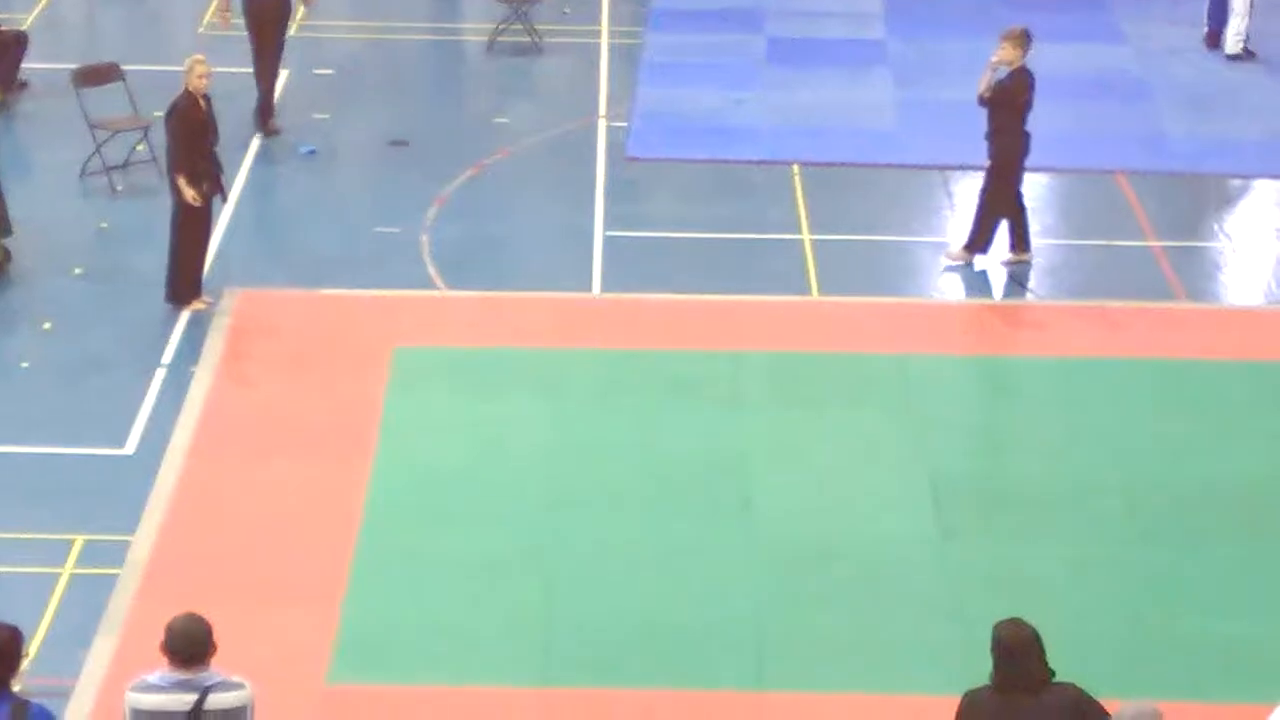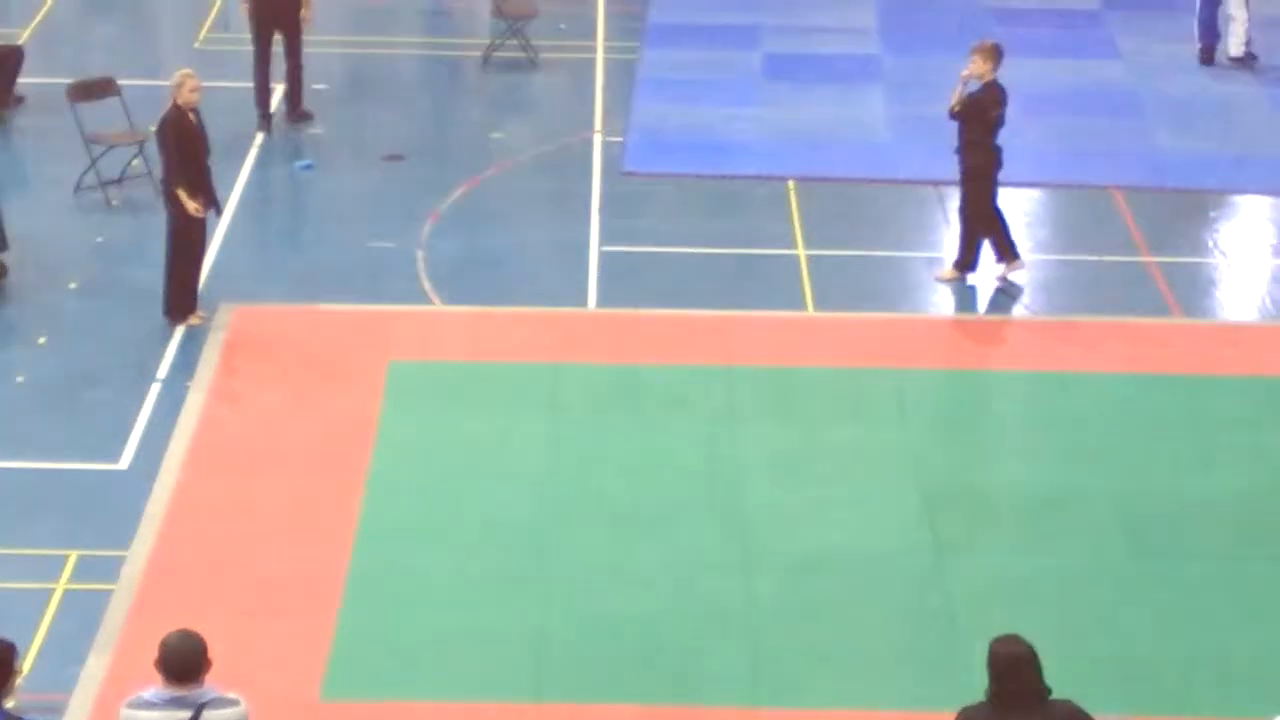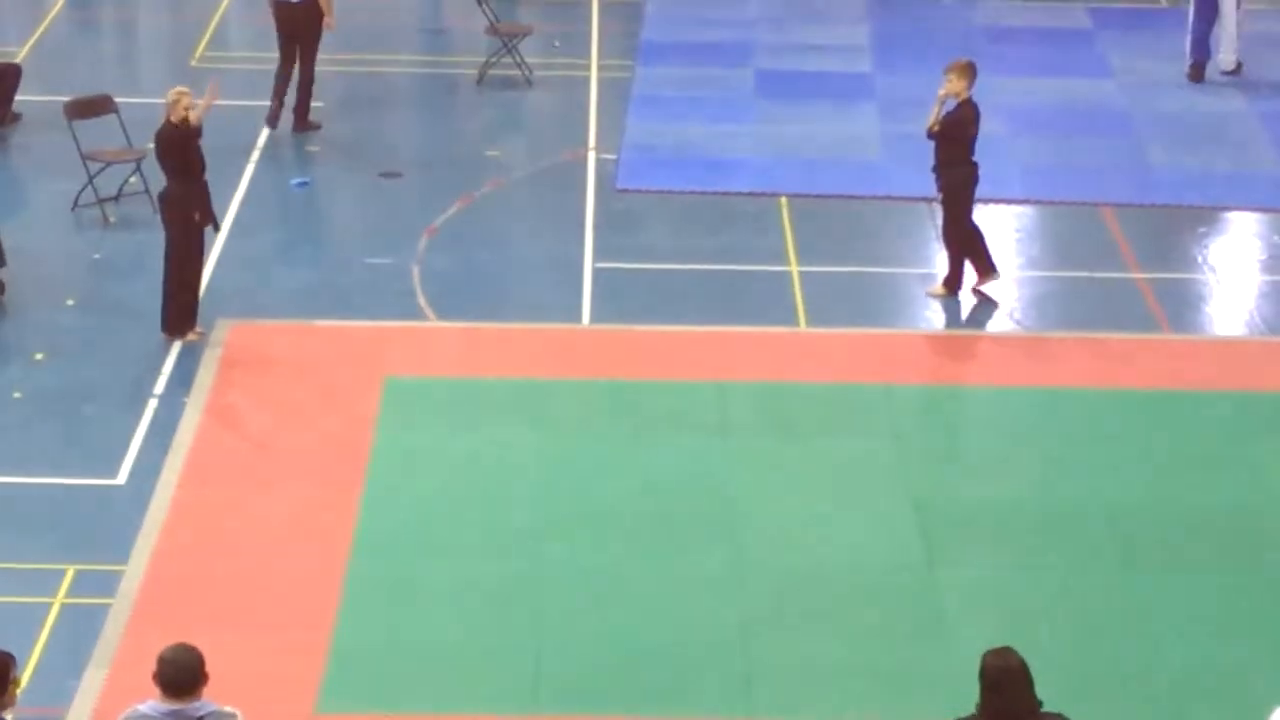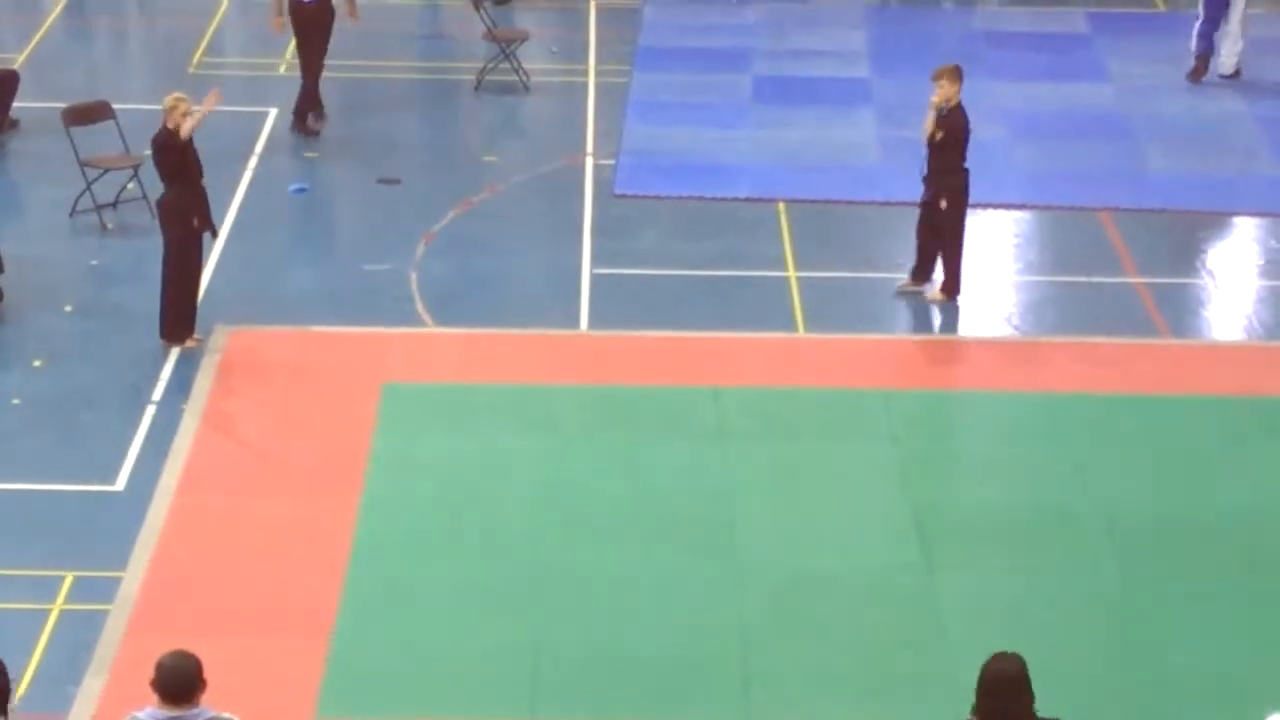
dt=0.4s
person 1, frame 1
left shoulder: (205, 101)
right shoulder: (179, 108)
right elbow: (174, 152)
left wrist: (213, 178)
right wrist: (183, 186)
left hip: (204, 177)
right hip: (188, 180)
left knee: (200, 236)
right knee: (186, 237)
left ankle: (193, 291)
right ankle: (181, 296)
person 1, frame 2
left shoulder: (194, 115)
right shoulder: (170, 123)
right elbow: (171, 167)
left wrist: (205, 194)
right wrist: (184, 199)
left hip: (199, 191)
right hip: (182, 194)
left knee: (194, 250)
right knee: (182, 252)
left ankle: (189, 306)
right ankle: (178, 311)
person 1, frame 3
left shoulder: (183, 133)
right shoulder: (166, 136)
right elbow: (187, 128)
right wrist: (204, 107)
left hip: (192, 204)
right hip: (178, 206)
left knee: (193, 266)
right knee: (179, 266)
left ankle: (187, 322)
right ankle: (176, 327)
person 1, frame 4
left shoulder: (181, 139)
right shoulder: (162, 141)
right elbow: (180, 139)
right wrist: (201, 114)
left hip: (190, 210)
right hip: (175, 213)
left knee: (191, 273)
right knee: (177, 273)
left ankle: (185, 329)
right ankle: (173, 333)
person 2, frame 1
left shoulder: (1014, 82)
right shoulder: (1023, 78)
left elbow: (983, 98)
right elbow: (997, 99)
left wrist: (990, 71)
right wrist: (994, 72)
left hip: (1007, 145)
right hip: (1012, 143)
left knee: (991, 197)
right knee: (1010, 197)
left ankle: (971, 249)
right ankle: (1021, 248)
person 2, frame 2
left shoulder: (983, 96)
right shoulder: (995, 92)
left elbow: (954, 112)
left wrist: (962, 85)
left hip: (978, 160)
right hip: (984, 157)
left knee: (971, 212)
right knee: (986, 209)
left ankle: (962, 266)
right ankle: (1010, 257)
person 2, frame 3
left shoulder: (962, 114)
right shoulder: (967, 109)
left elbow: (932, 132)
right elbow: (944, 132)
left wrist: (938, 104)
right wrist: (943, 105)
left hip: (956, 177)
right hip: (960, 174)
left knee: (953, 230)
right knee: (964, 225)
left ankle: (952, 283)
right ankle: (986, 269)
person 2, frame 4
left shoulder: (957, 119)
right shoulder: (943, 113)
left elbow: (929, 141)
left wrist: (932, 112)
left hip: (952, 184)
right hip: (936, 180)
left knee: (950, 236)
right knee: (926, 230)
left ankle: (949, 289)
right ankle: (919, 277)
